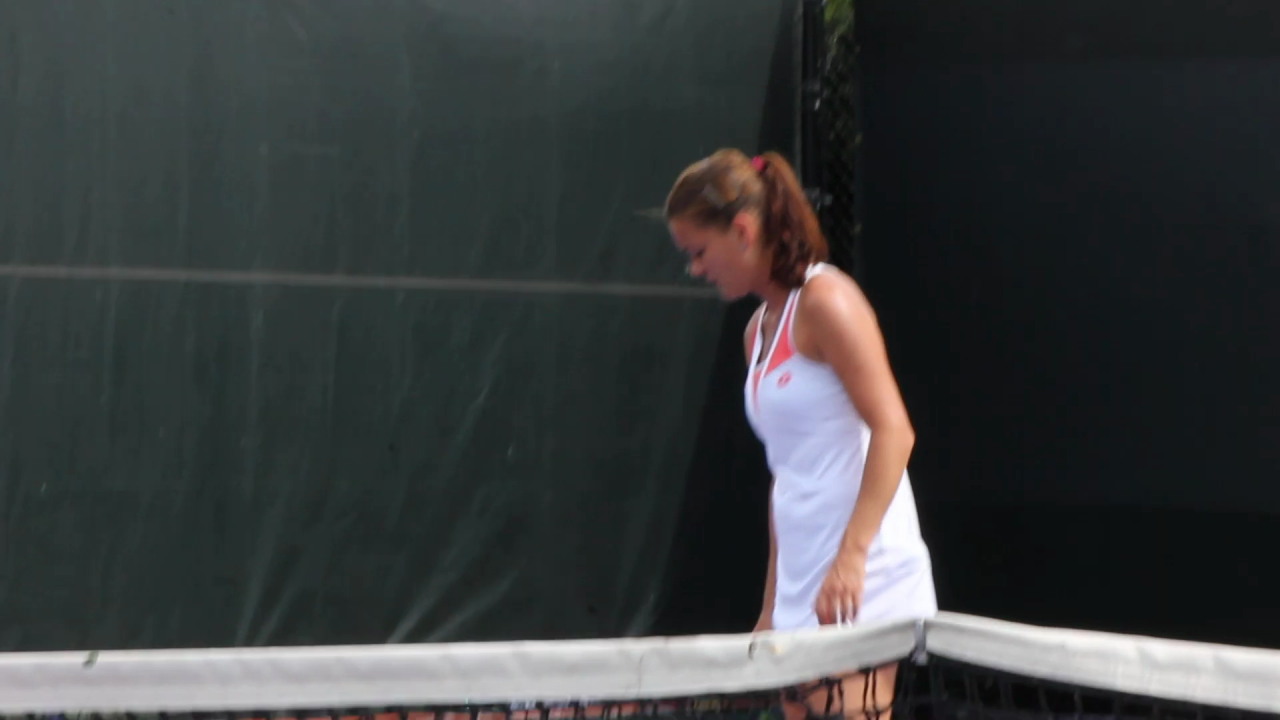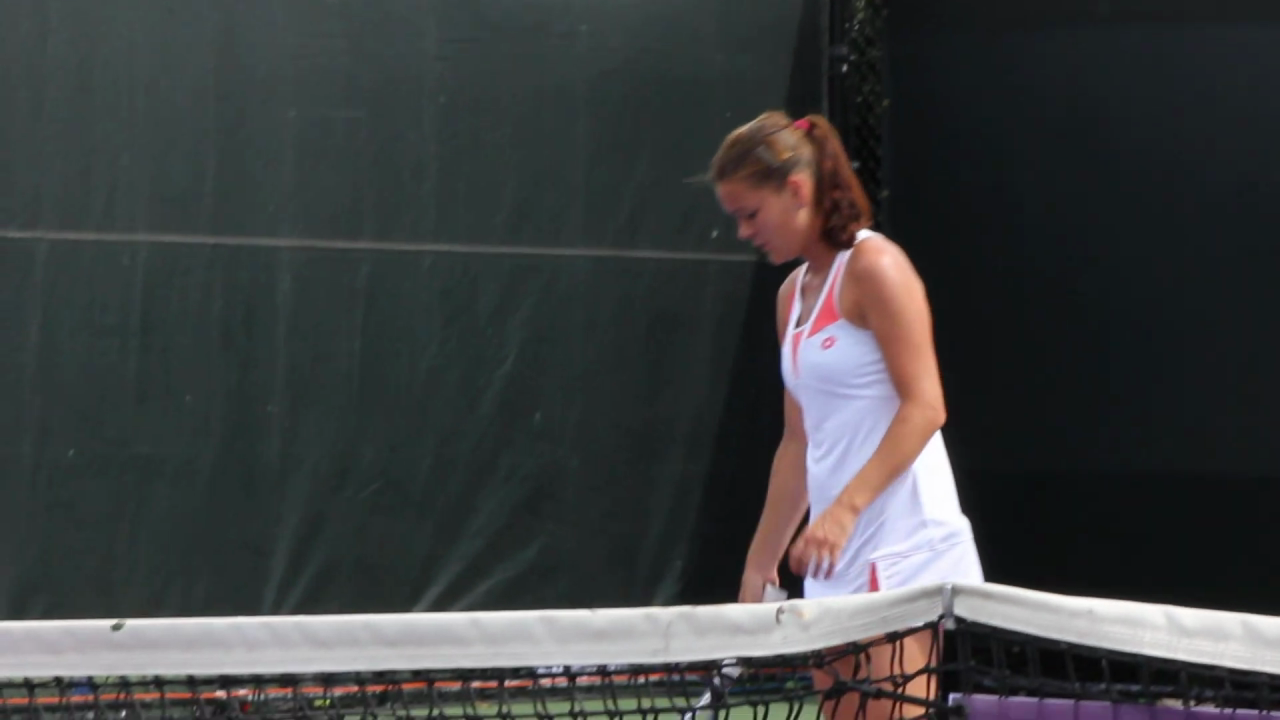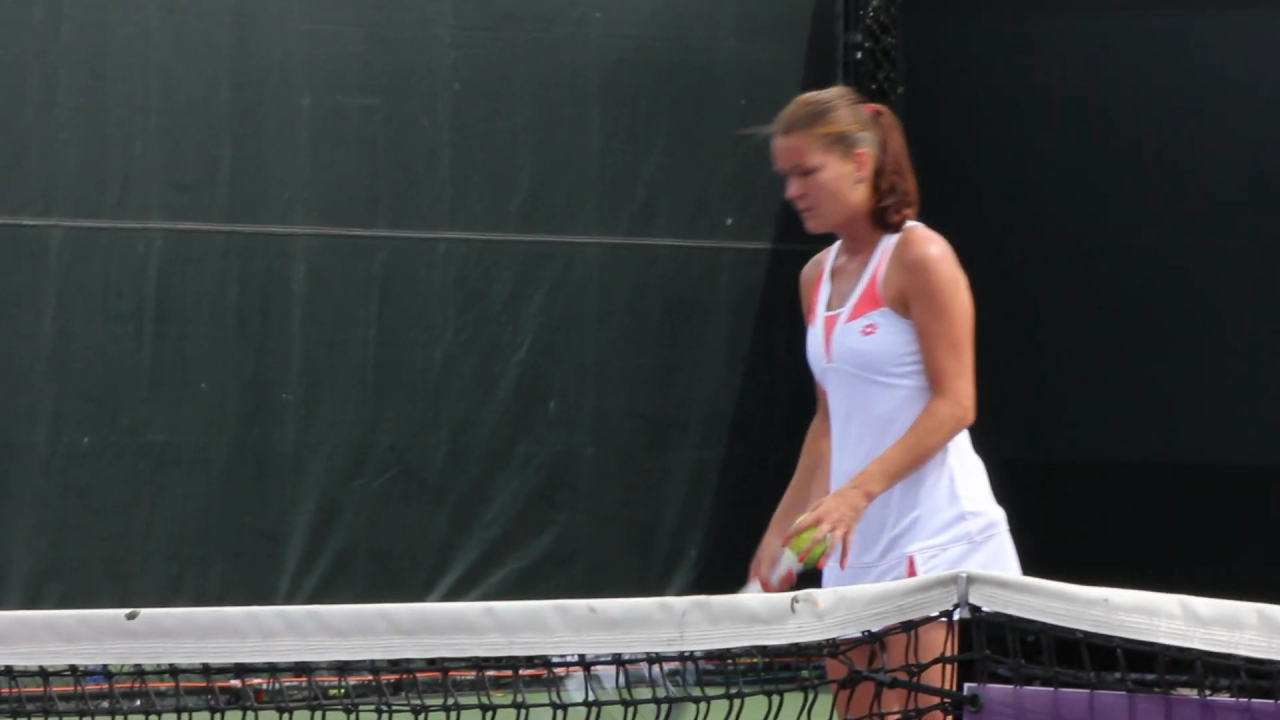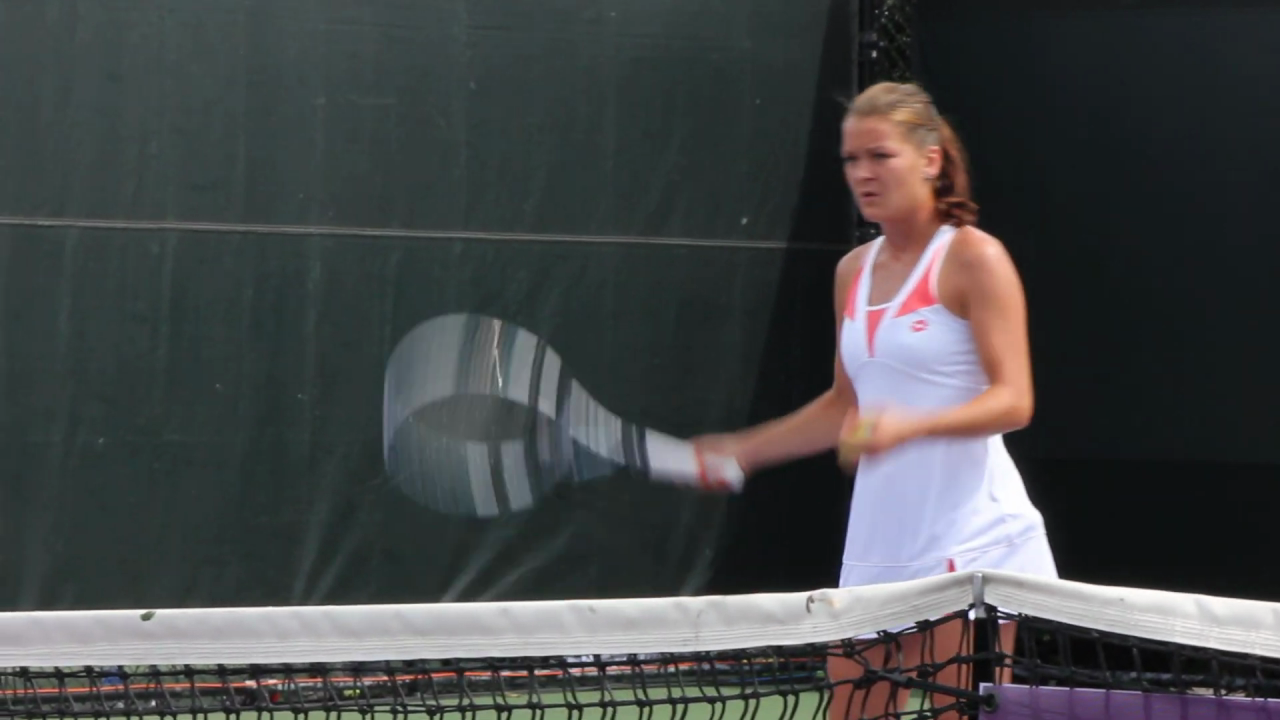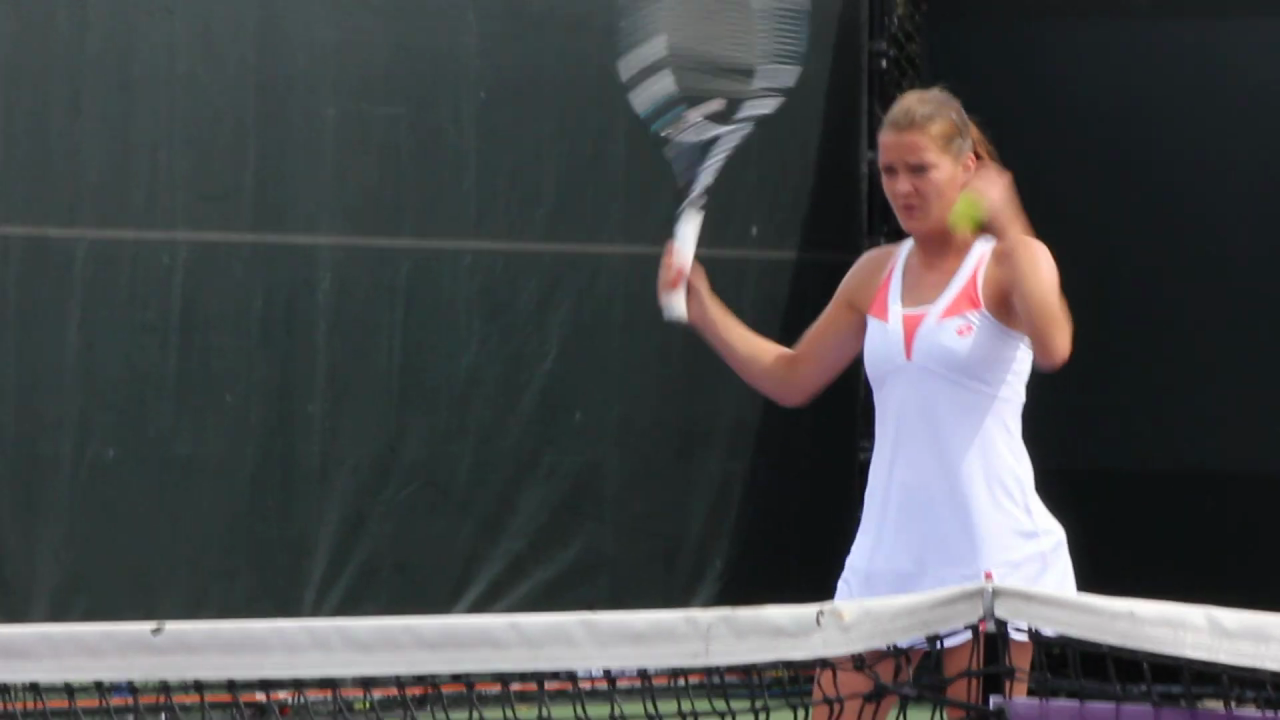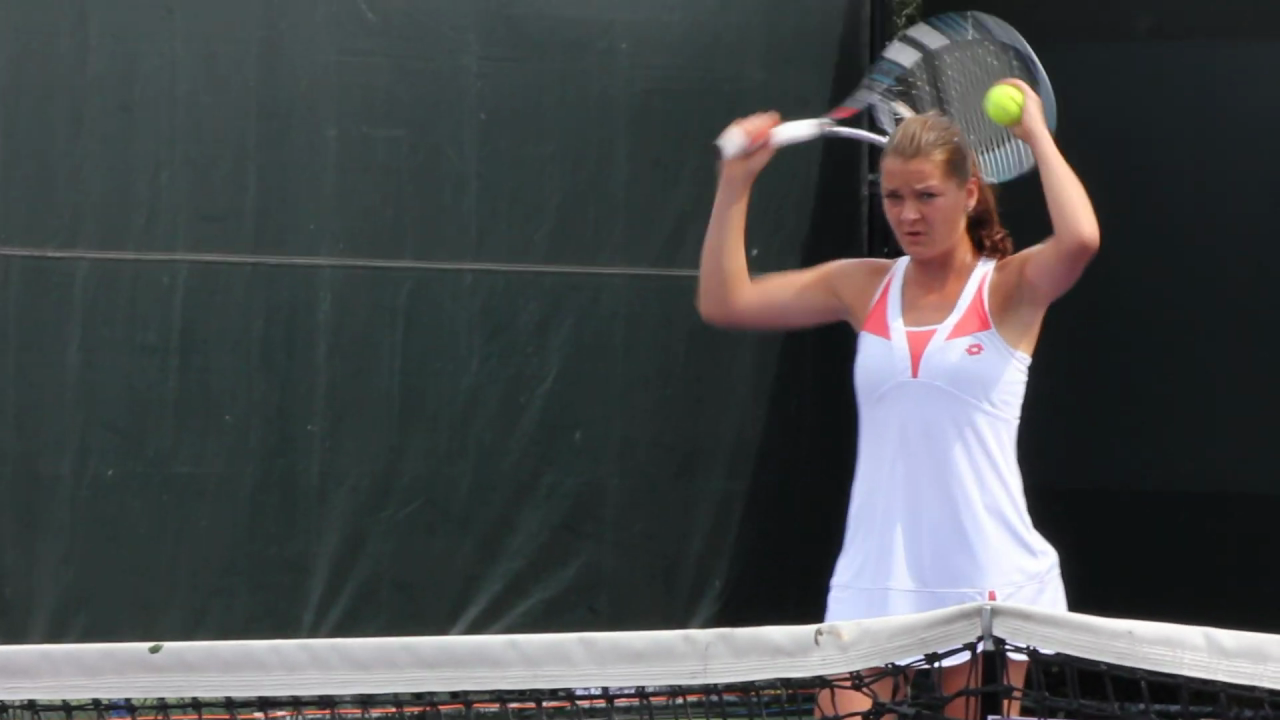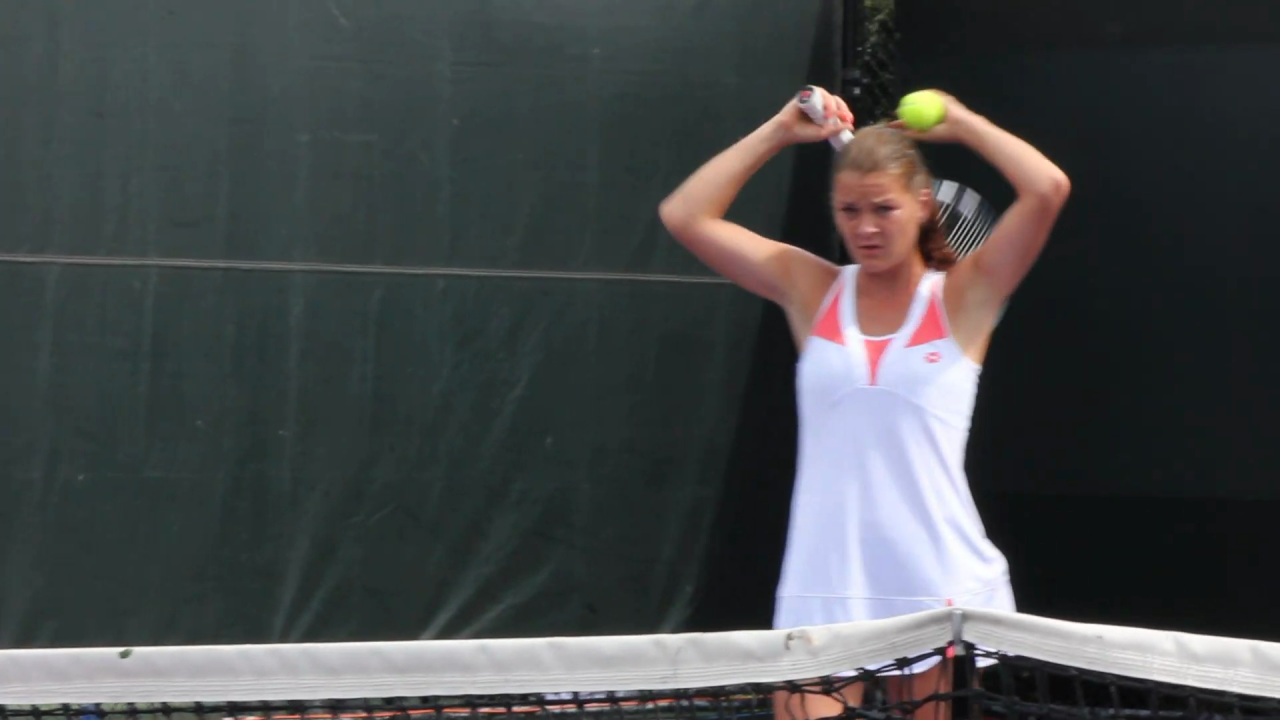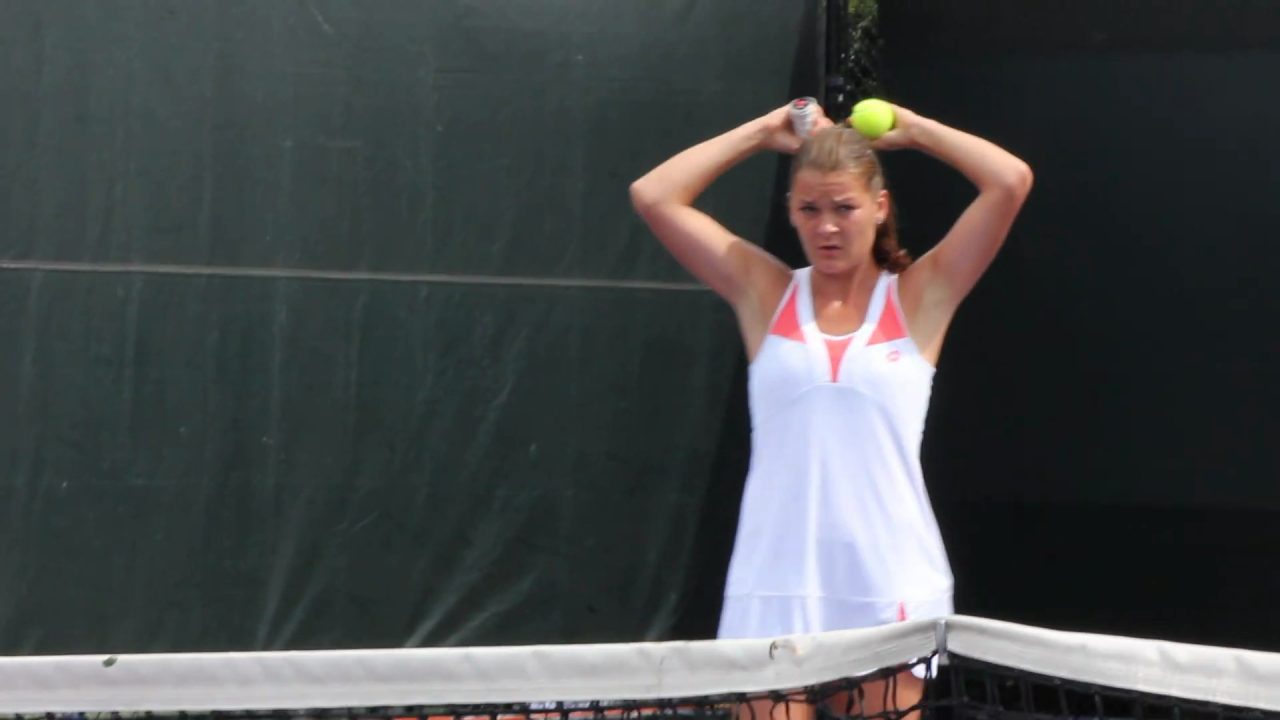
dt=0.2s
person 1, frame 1
left shoulder: (826, 300)
right shoulder: (760, 326)
left elbow: (893, 431)
left wrist: (850, 554)
right wrist: (774, 605)
left hip: (857, 579)
right hip: (806, 581)
person 1, frame 2
left shoulder: (875, 266)
right shoulder: (792, 292)
left elbow: (925, 407)
left wrist: (847, 508)
right wrist: (761, 559)
left hip: (901, 548)
right hip: (840, 551)
person 1, frame 3
left shoulder: (921, 256)
right shoulder: (816, 276)
left elbow: (955, 404)
left wrist: (856, 493)
right wrist: (782, 529)
left hip: (935, 538)
right hip: (860, 544)
person 1, frame 4
left shoulder: (975, 256)
right shoulder: (855, 270)
left elbow: (1013, 401)
left wrist: (910, 425)
right wrist: (746, 449)
left hip: (969, 543)
right hip: (877, 544)
person 1, frame 5
left shoulder: (1011, 260)
right shoulder: (873, 272)
left elbow: (1054, 348)
right elbow: (790, 381)
left wrist: (1009, 222)
right wrist: (702, 305)
left hip: (992, 559)
right hip: (884, 554)
person 1, frame 6
left shoulder: (1014, 284)
right shoulder: (865, 285)
left elbow: (1081, 239)
right elbow: (720, 303)
left wrist: (1036, 132)
right wrist: (738, 178)
left hip: (985, 579)
right hip: (873, 579)
person 1, frame 7
left shoulder: (965, 295)
right shoulder: (810, 288)
left elbow: (1049, 191)
right elbow: (683, 217)
left wrist: (963, 124)
right wrist: (779, 130)
left hip: (938, 586)
right hip: (825, 586)
person 1, frame 8
left shoulder: (919, 297)
right shoulder: (765, 291)
left elbow: (1012, 180)
right elbow: (652, 197)
left wrist: (911, 129)
right wrist: (763, 132)
left hip: (889, 593)
right hip: (775, 588)
